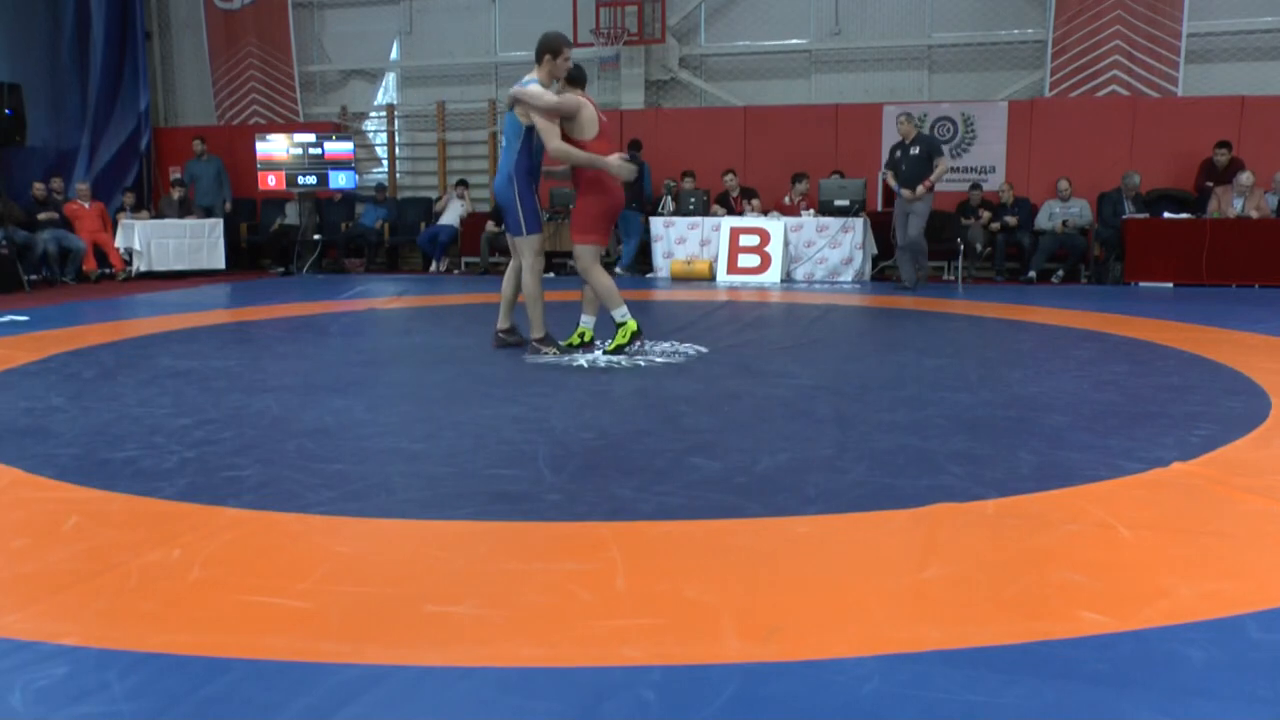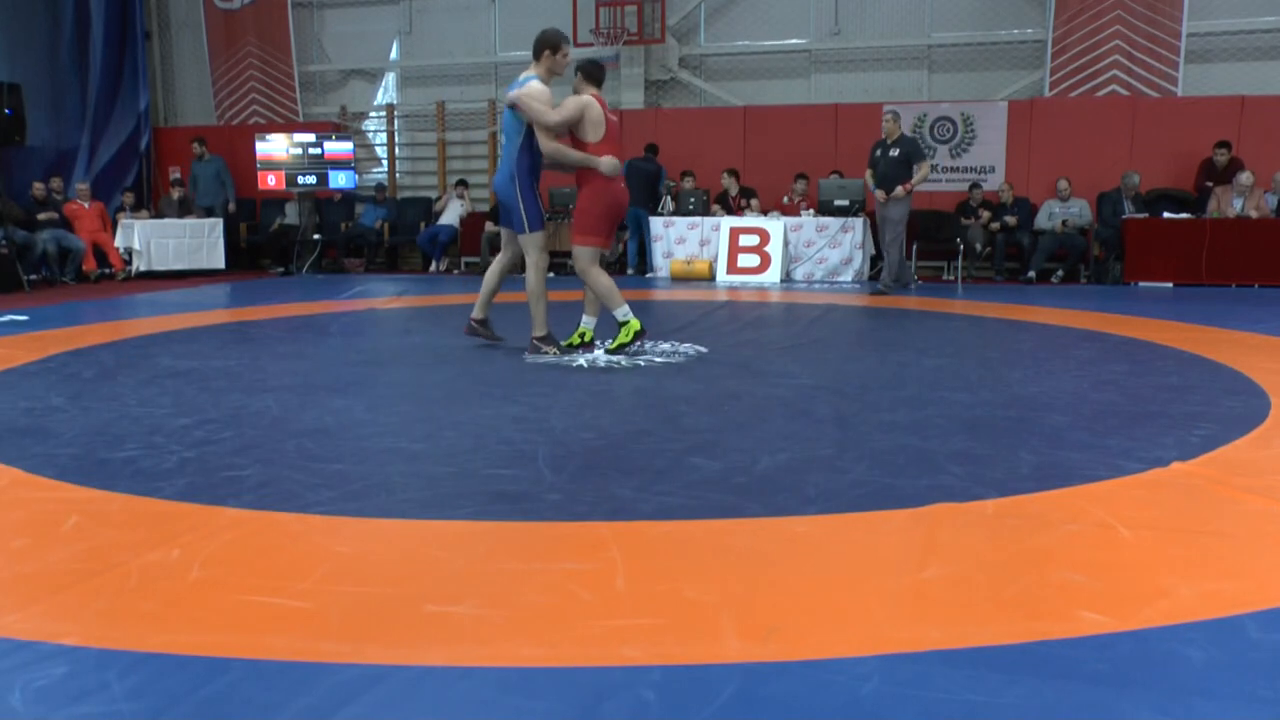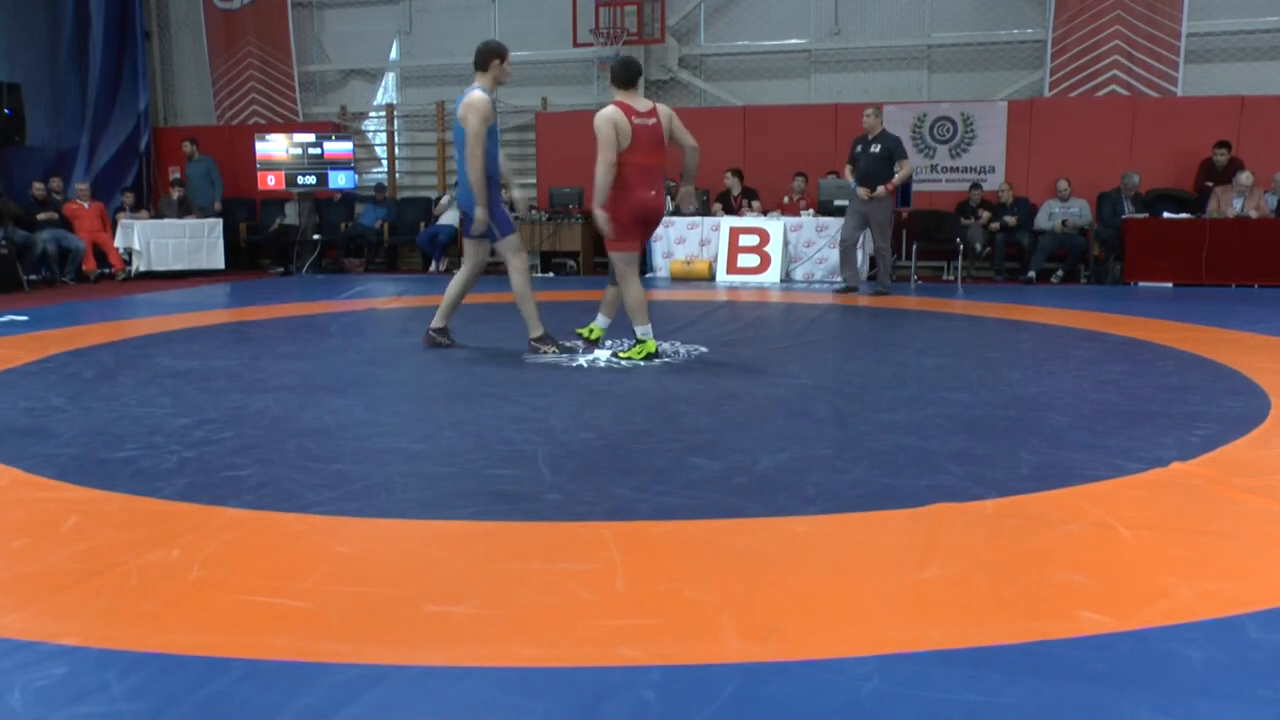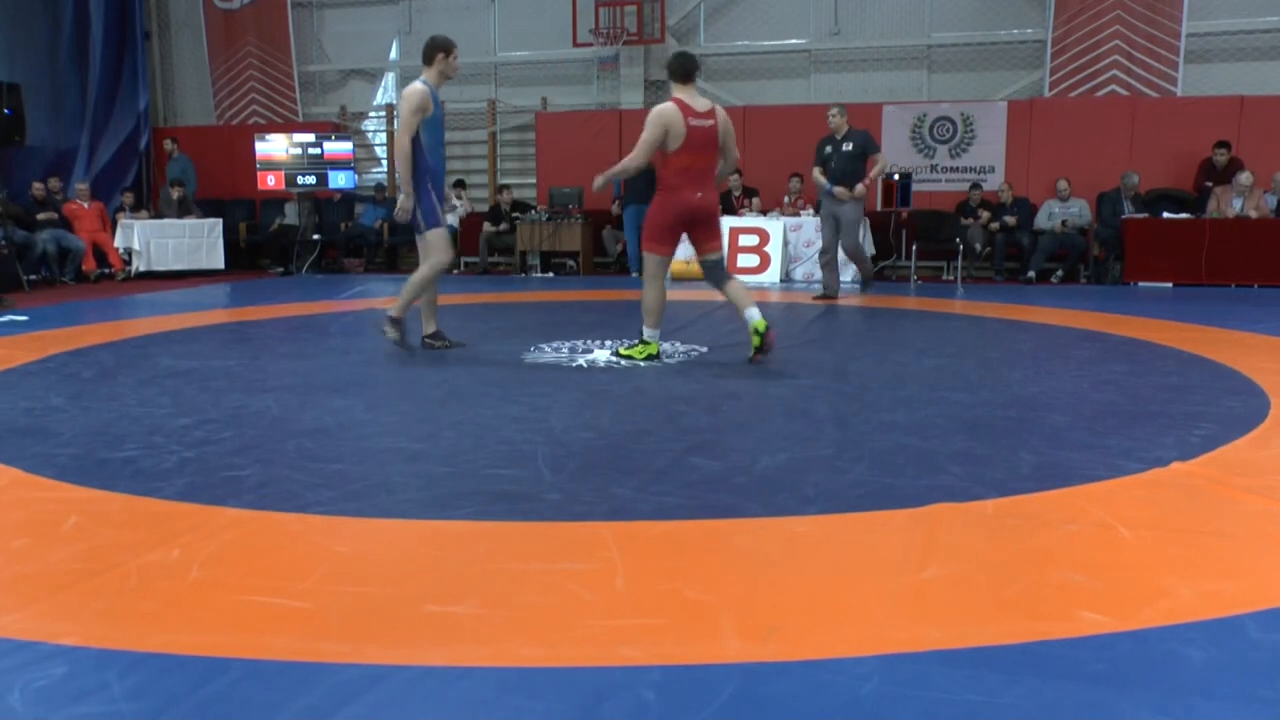
dt=0.4s
person 1, frame 1
left shoulder: (526, 88)
right shoulder: (537, 93)
left elbow: (543, 136)
right elbow: (555, 147)
right wrist: (606, 163)
left hip: (511, 183)
right hip: (517, 186)
left knee: (522, 259)
right knee: (532, 262)
left ankle: (504, 328)
right ankle: (538, 338)
person 1, frame 2
left shoulder: (522, 84)
right shoulder: (537, 90)
left elbow: (545, 132)
right elbow: (549, 147)
right wrist: (596, 162)
left hip: (508, 179)
right hip: (520, 182)
left knee: (509, 253)
right knee: (537, 259)
left ankle: (478, 318)
right ankle: (540, 337)
person 1, frame 3
left shoulder: (473, 98)
right shoulder: (478, 101)
right elbow: (474, 155)
left wrist: (511, 185)
right wrist: (481, 204)
left hip: (474, 195)
right hip: (478, 196)
left knee: (473, 266)
right knee: (518, 260)
left ankle: (436, 328)
right ankle: (537, 336)
person 1, frame 4
left shoulder: (432, 95)
right shoulder: (417, 92)
right elbow: (403, 143)
left wrist: (442, 189)
right wrist: (406, 193)
left hip: (431, 187)
right hip: (421, 189)
left knee: (431, 261)
right knee: (441, 258)
left ankle: (430, 333)
right ankle: (396, 317)
person 2, frame 1
left shoulder: (573, 103)
right shoulder: (588, 109)
left elbow: (550, 126)
left wrist: (521, 93)
left hip: (595, 193)
right hip: (602, 191)
left knee: (587, 264)
right knee: (589, 264)
left ankle: (627, 325)
right ankle: (585, 333)
person 2, frame 2
left shoulder: (582, 103)
right shoulder: (607, 112)
left elbow: (550, 121)
left wrist: (519, 98)
left hip: (597, 194)
right hip: (613, 193)
left knee: (586, 266)
right knee: (590, 264)
left ankle: (630, 324)
right ankle: (584, 334)
person 2, frame 3
left shoulder: (607, 115)
right shoulder: (661, 112)
left elbow: (607, 163)
right elbow: (692, 147)
left wrist: (598, 206)
right wrist: (687, 185)
left hip: (624, 201)
right hip: (654, 200)
left knee: (626, 273)
right knee: (622, 267)
left ankle: (646, 343)
right ankle: (596, 329)
person 2, frame 4
left shoulder: (664, 112)
right shoulder: (718, 113)
left elbow: (637, 160)
right elbow: (732, 159)
left wrist: (605, 178)
left hip: (671, 202)
right hip: (705, 202)
left knee: (653, 275)
right knee: (717, 272)
left ankle: (648, 344)
right ankle: (757, 324)
person 3, frame 1
left shoulder: (928, 142)
right shoulder: (896, 148)
left elbow: (943, 166)
right elbow: (889, 175)
left wrist: (926, 185)
right wrist: (899, 189)
left hip: (922, 198)
right hip: (902, 199)
left knee: (914, 236)
right knee: (902, 243)
left ankle: (922, 269)
right ankle: (908, 280)
person 3, frame 2
left shoulder: (909, 144)
right shoulder: (878, 146)
left elbow: (925, 170)
right elbow: (869, 173)
left wrist: (907, 187)
right wrist: (875, 190)
left hip: (899, 200)
right hip: (881, 200)
left knee: (891, 244)
right knee: (887, 244)
left ankle: (885, 284)
right ankle: (904, 277)
person 3, frame 3
left shoulder: (891, 141)
right shoulder: (858, 142)
left elbow: (907, 169)
right elbow: (848, 169)
left wrist: (888, 187)
right wrist: (855, 186)
left hip: (880, 200)
right hip: (859, 199)
left knee: (881, 245)
right knee: (847, 239)
left ankle: (884, 285)
right ankle: (851, 282)
person 3, frame 4
left shoulder: (862, 137)
right shoulder: (824, 143)
left elbow: (881, 162)
right elbow: (816, 173)
left wrist: (866, 183)
right wrist: (831, 188)
left hip: (853, 200)
right hip: (830, 199)
left knee: (849, 245)
right knee: (827, 246)
left ankle: (866, 272)
right ankle: (830, 289)
